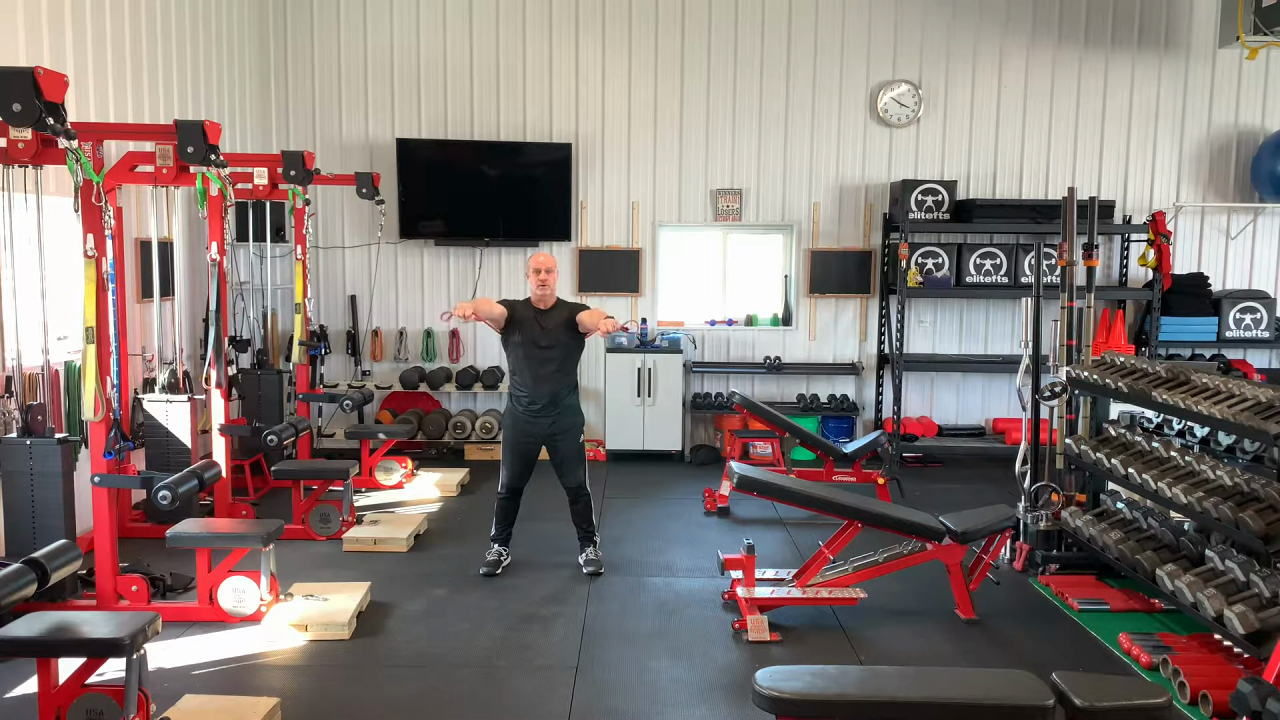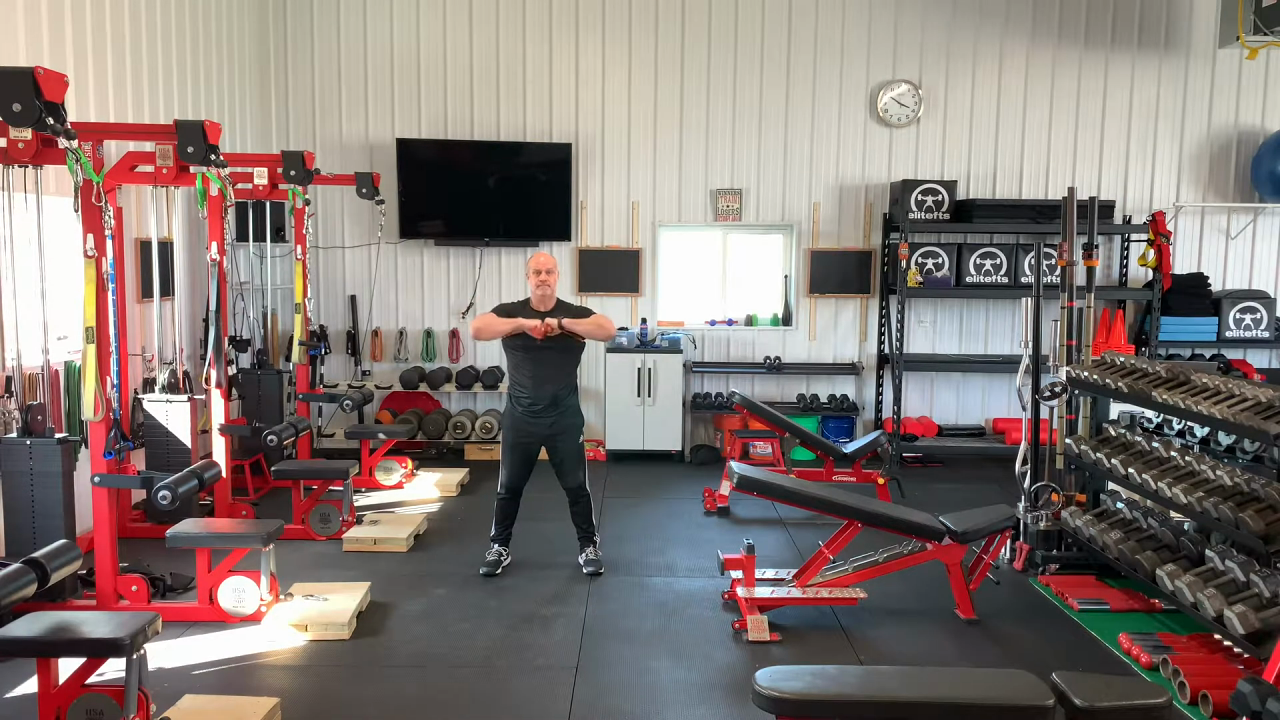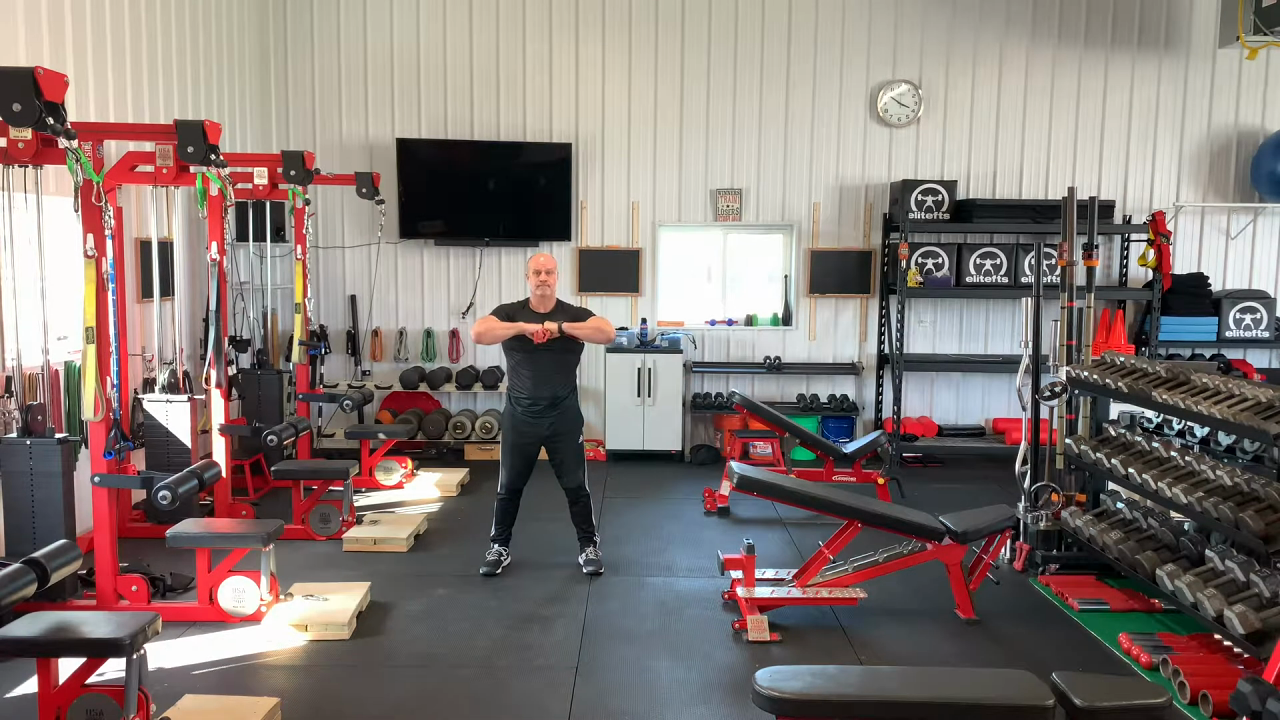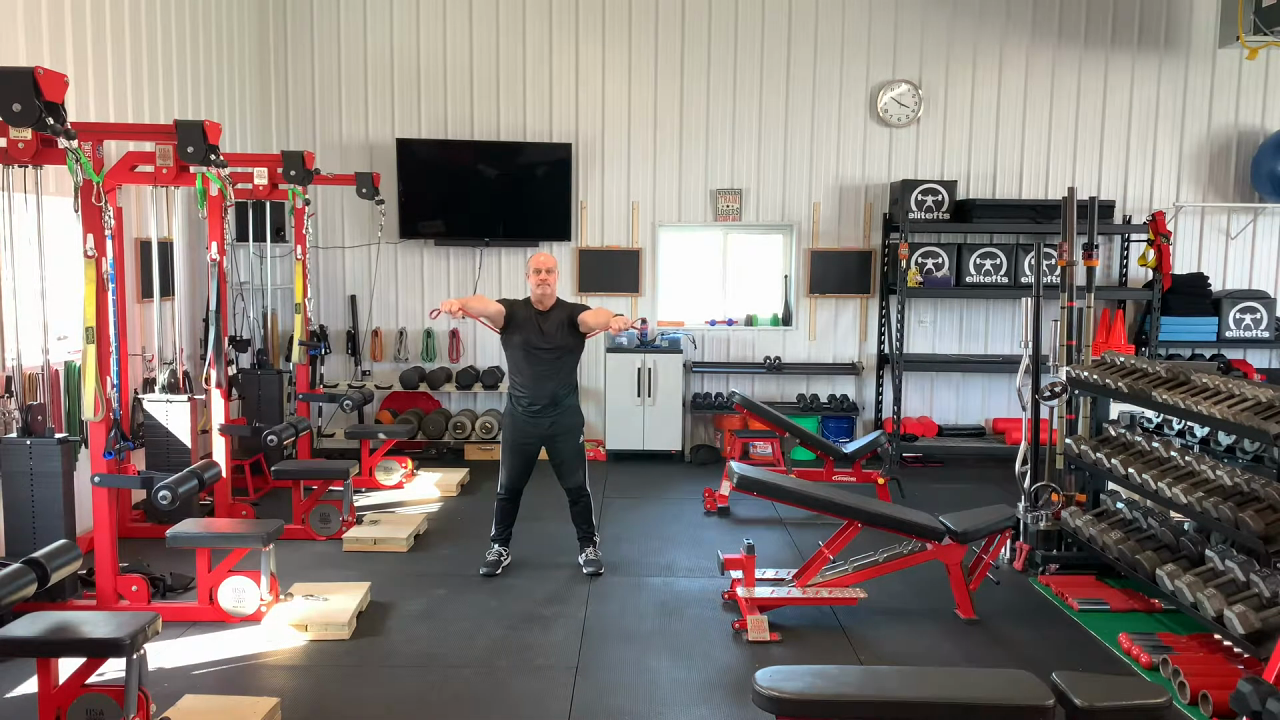
dt=0.5s
person 1, frame 1
left shoulder: (572, 312)
right shoulder: (513, 311)
left elbow: (591, 317)
right elbow: (490, 308)
left wrist: (605, 320)
right wrist: (470, 306)
left hip: (565, 418)
right hip: (521, 417)
left knee: (576, 486)
right knee: (509, 486)
left ankle: (588, 547)
right ankle: (499, 547)
person 1, frame 2
left shoulder: (574, 313)
right shoulder: (511, 312)
left elbow: (607, 330)
right elbow: (477, 329)
left wrist: (561, 324)
right wrist: (522, 323)
left hip: (565, 418)
right hip: (520, 418)
left knee: (576, 487)
right knee: (509, 487)
left ankle: (589, 547)
right ankle: (499, 548)
person 1, frame 3
left shoulder: (574, 315)
right shoulder: (511, 313)
left elbow: (607, 333)
right elbow: (478, 334)
left wrist: (560, 328)
right wrist: (524, 328)
left hip: (564, 418)
right hip: (520, 418)
left knee: (576, 487)
right knee: (509, 487)
left ankle: (589, 547)
right ankle: (499, 547)
person 1, frame 4
left shoulder: (572, 313)
right shoulder: (512, 312)
left elbow: (595, 318)
right elbow: (485, 306)
left wrist: (613, 319)
right wrist: (460, 304)
left hip: (564, 418)
right hip: (520, 418)
left knee: (576, 487)
right knee: (509, 488)
left ankle: (588, 547)
right ankle: (499, 547)
